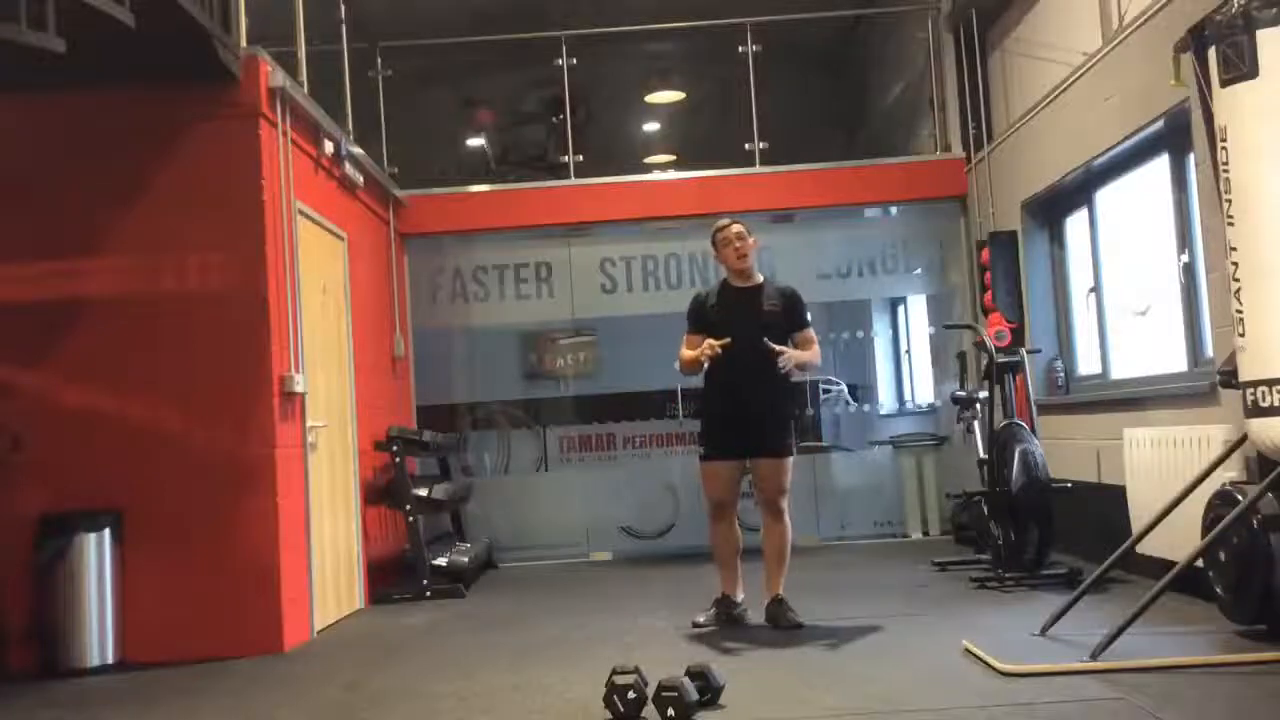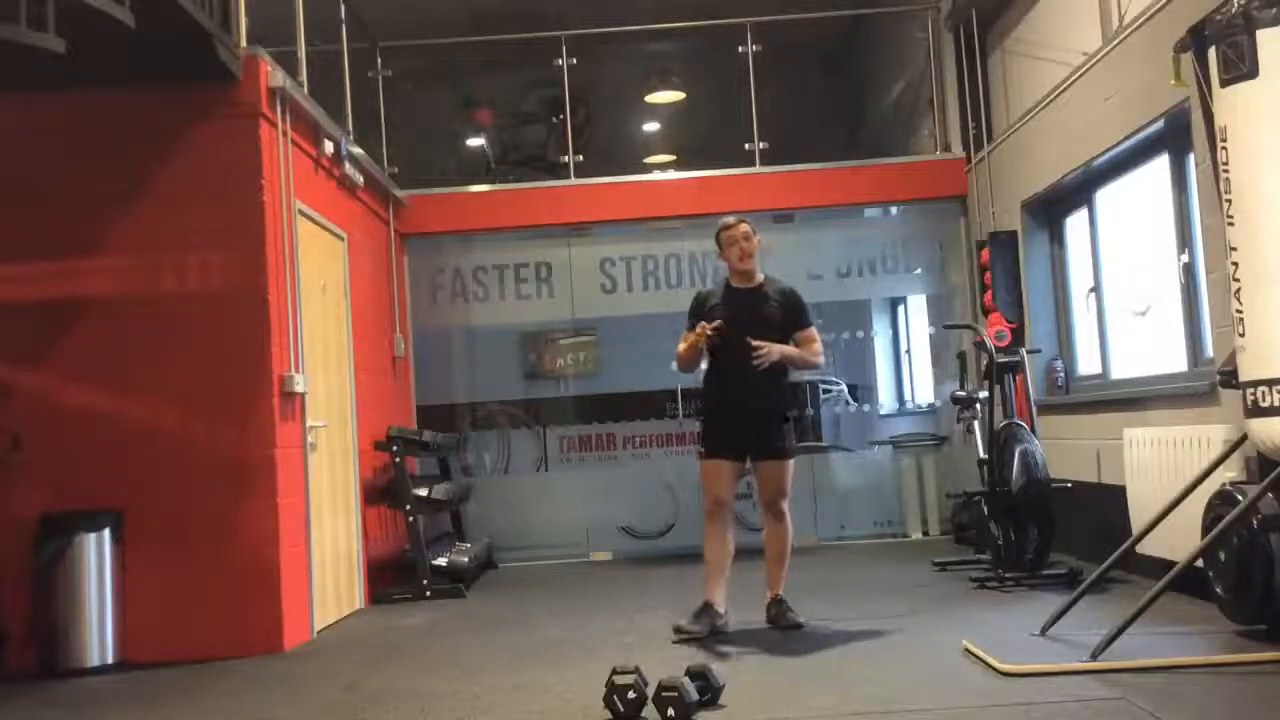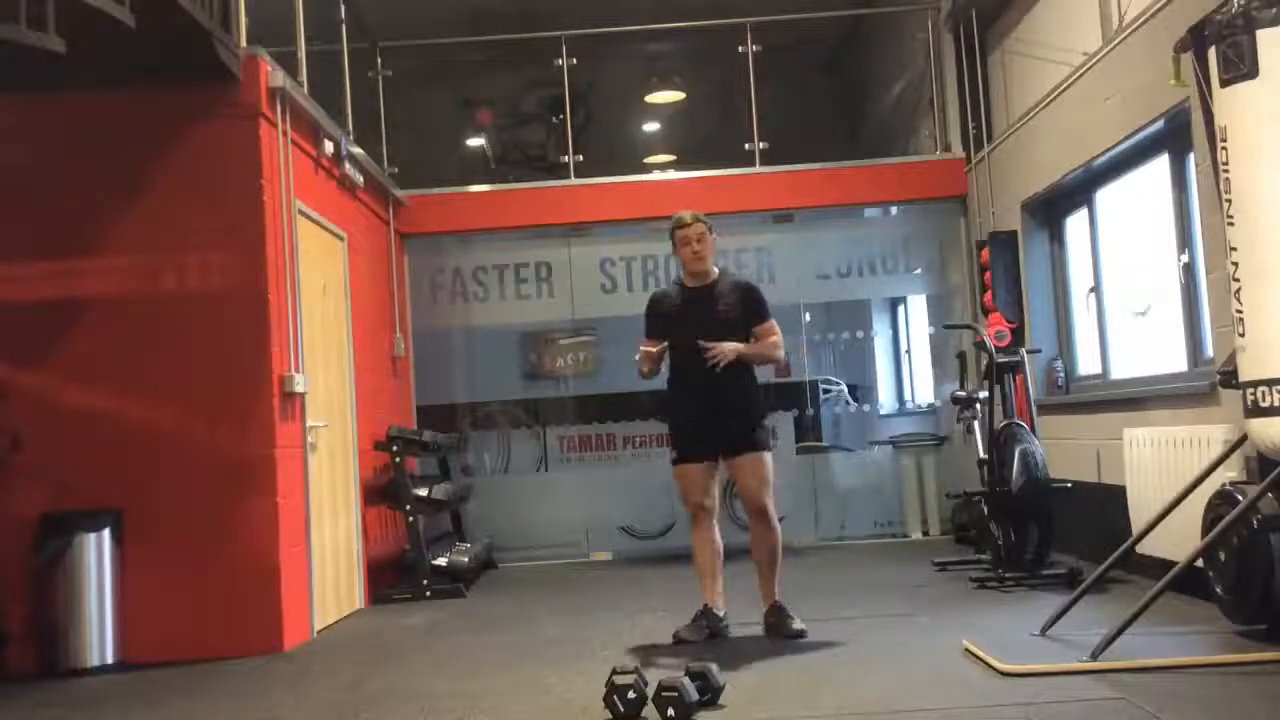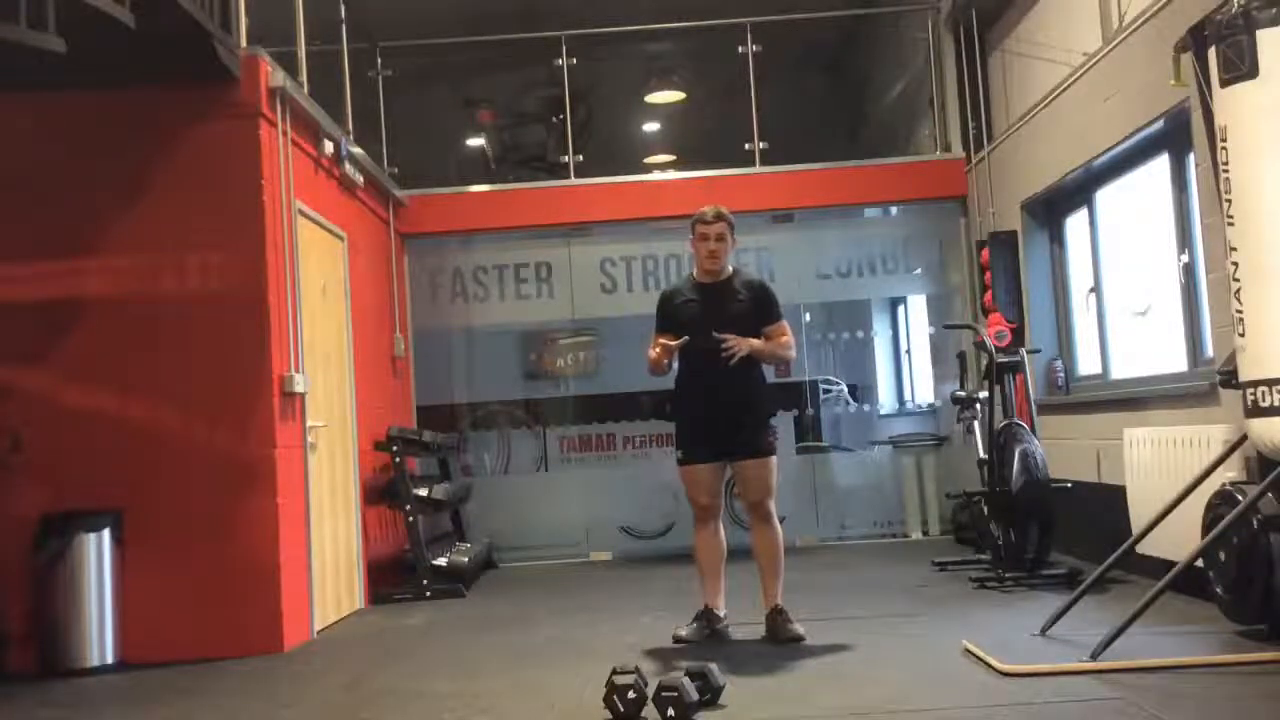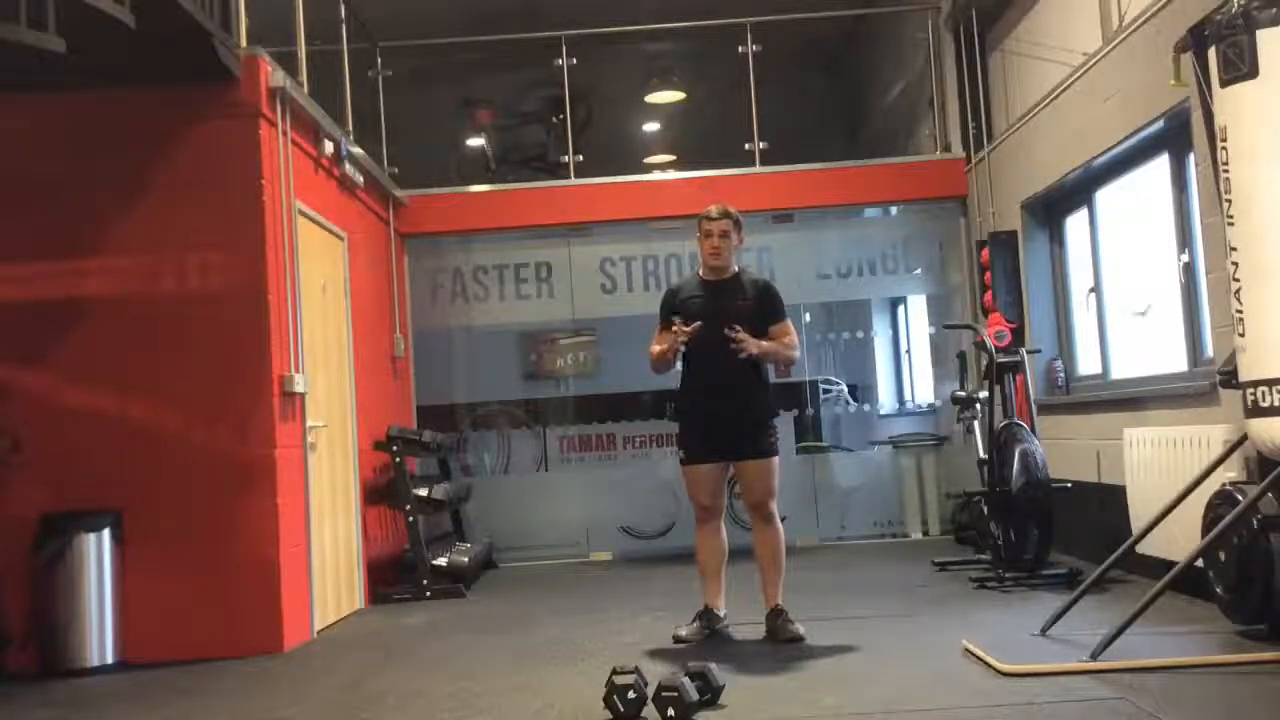
dt=0.7s
person 1, frame 1
left shoulder: (785, 296)
right shoulder: (705, 302)
left elbow: (814, 352)
right elbow: (685, 361)
left wrist: (795, 356)
right wrist: (700, 354)
left hip: (772, 417)
right hip: (720, 419)
left knee: (775, 506)
right knee: (720, 509)
left ankle: (775, 599)
right ankle: (730, 599)
person 1, frame 2
left shoulder: (785, 297)
right shoulder: (706, 300)
left elbow: (816, 354)
right elbow: (684, 362)
left wrist: (782, 350)
right wrist: (694, 343)
left hip: (771, 417)
right hip: (720, 419)
left knee: (776, 506)
right knee: (716, 509)
left ankle: (776, 600)
right ankle: (714, 607)
person 1, frame 3
left shoulder: (742, 291)
right shoulder: (662, 302)
left elbow: (776, 348)
right elbow: (650, 364)
left wrist: (738, 348)
right wrist: (645, 362)
left hip: (742, 416)
right hip: (689, 422)
left knee: (761, 508)
right knee: (701, 512)
left ankle: (774, 607)
right ankle: (713, 611)
person 1, frame 4
left shoulder: (755, 290)
right shoulder: (673, 298)
left elbow: (787, 348)
right elbow: (657, 365)
left wrist: (753, 345)
right wrist: (660, 355)
left hip: (749, 417)
right hip: (695, 421)
left knee: (762, 509)
right knee: (705, 512)
left ankle: (775, 610)
right ankle: (712, 612)
person 1, frame 5
left shoulder: (760, 289)
right shoulder: (678, 294)
left elbow: (792, 349)
right elbow: (657, 360)
left wrist: (759, 347)
right wrist: (669, 346)
left hip: (752, 417)
right hip: (699, 420)
left knee: (764, 510)
right knee: (707, 513)
left ankle: (775, 611)
right ankle: (712, 611)
